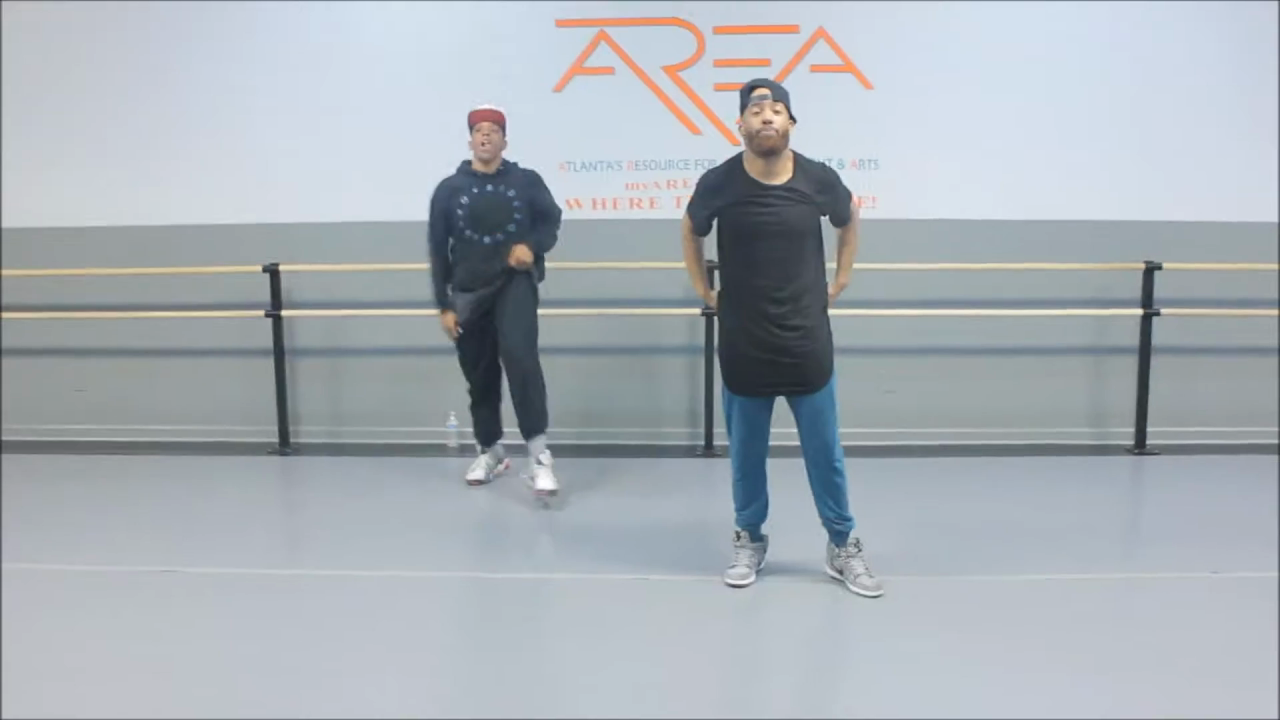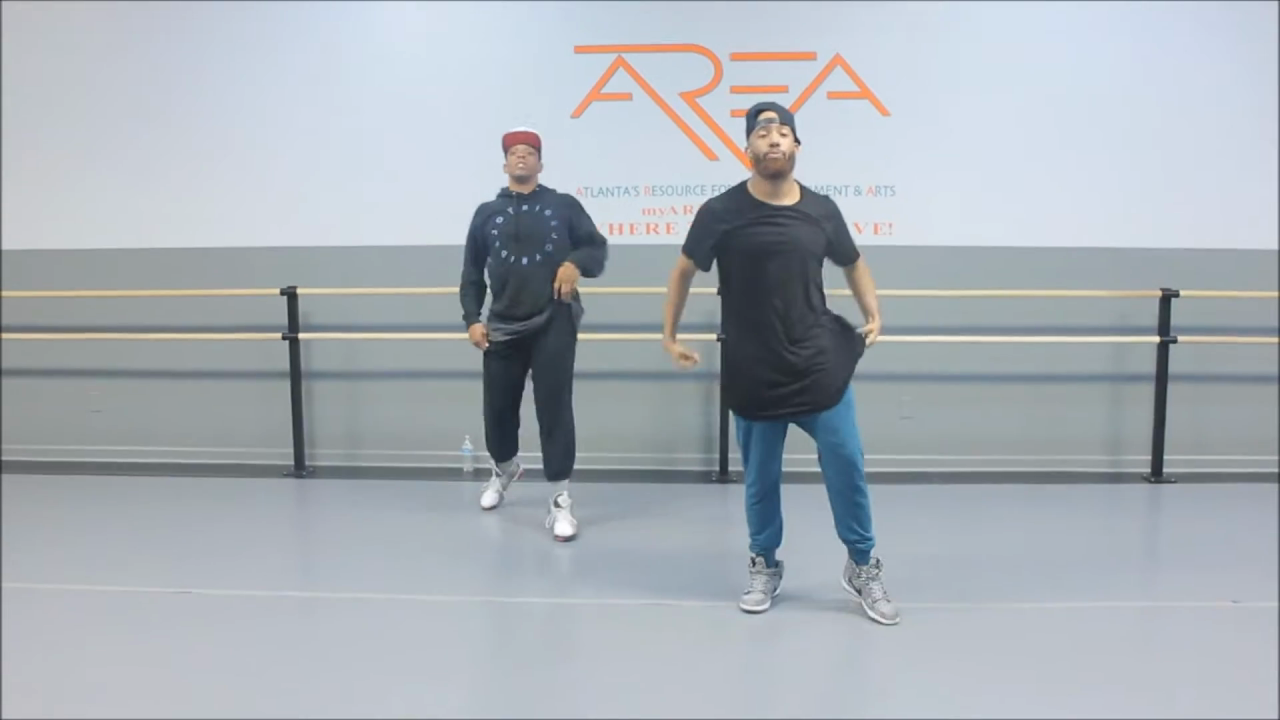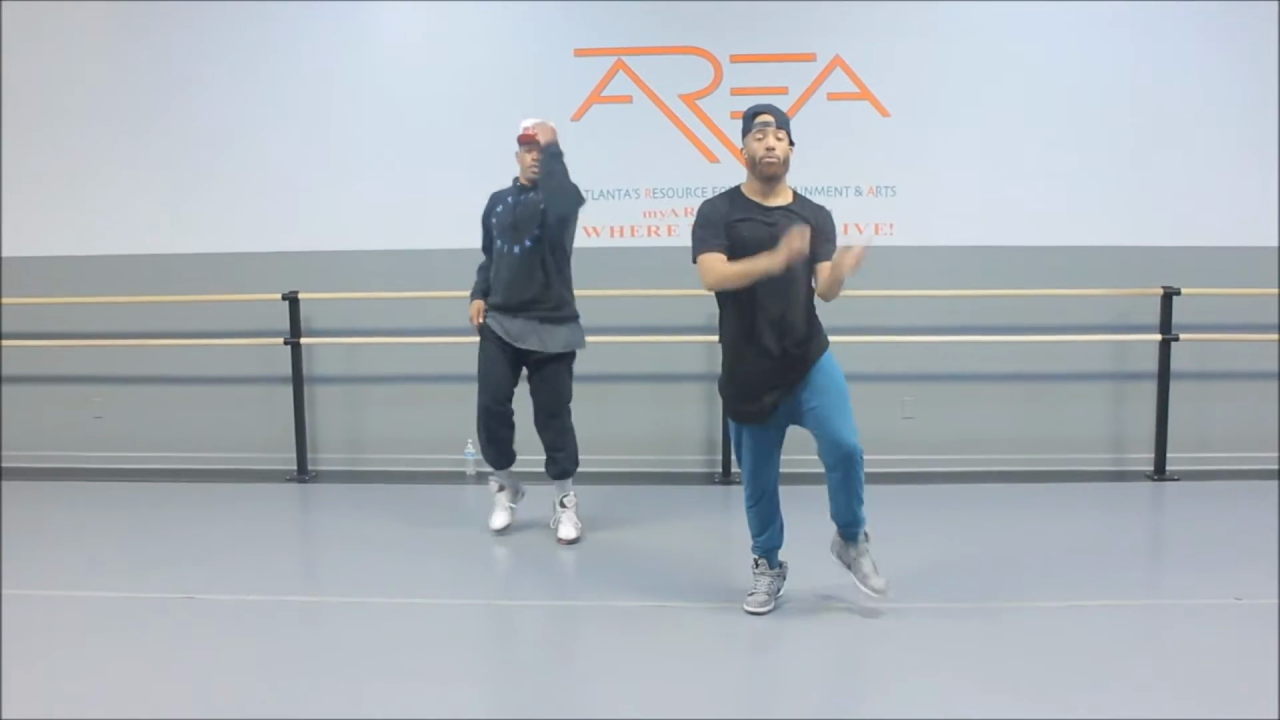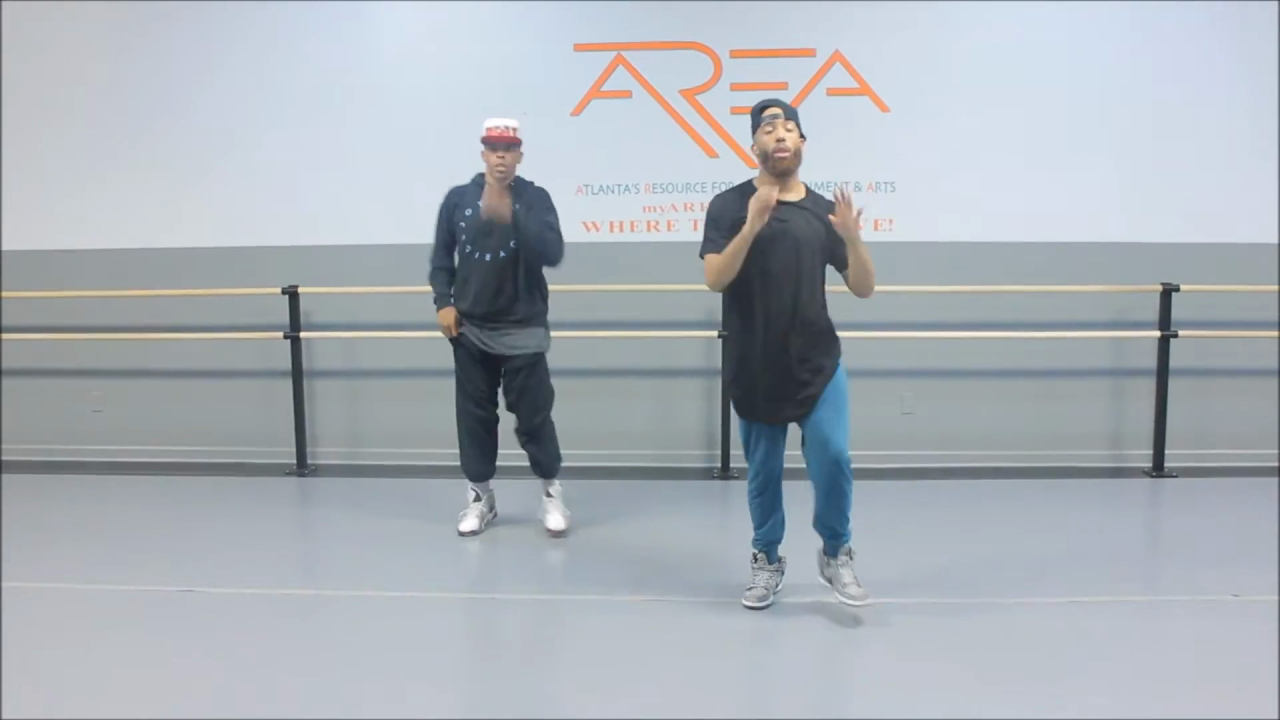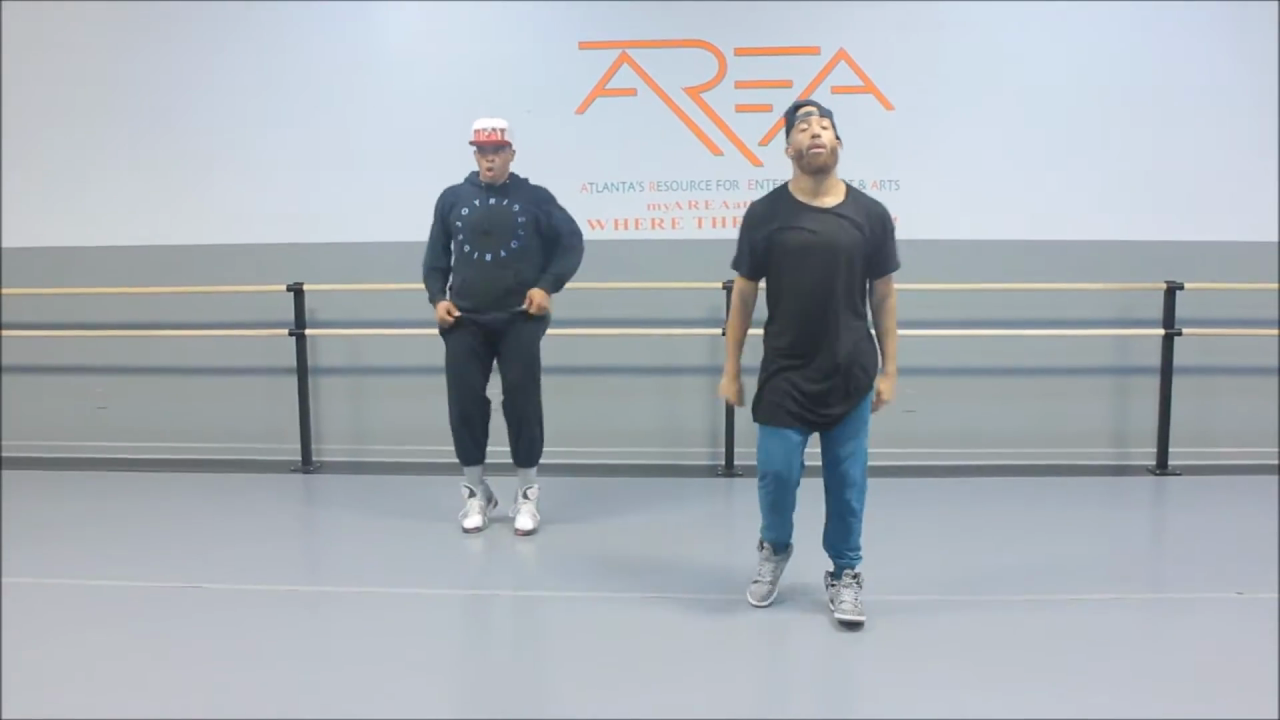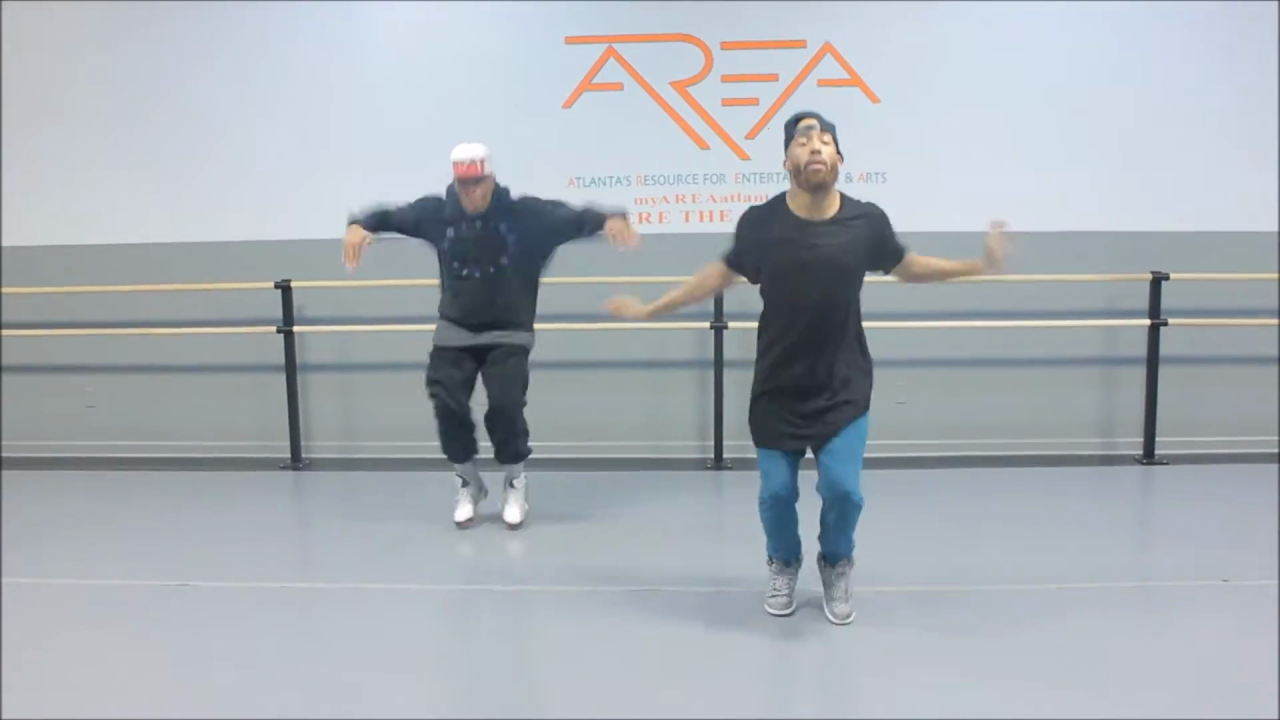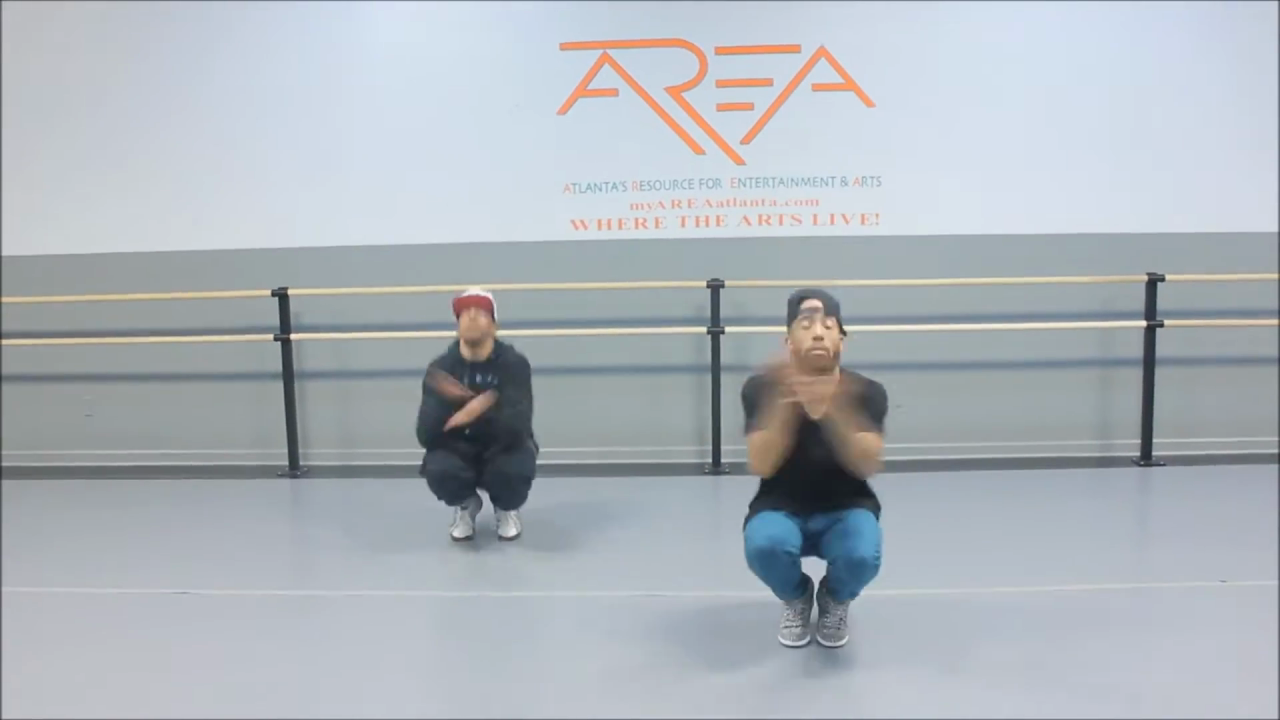
dt=0.4s
person 1, frame 1
left shoulder: (819, 179)
right shoulder: (718, 182)
left elbow: (849, 218)
right elbow: (691, 229)
left wrist: (842, 277)
right wrist: (702, 287)
left hip: (806, 341)
right hip: (744, 345)
left knee: (824, 449)
right knee: (747, 450)
left ankle: (843, 547)
right ankle: (749, 541)
person 1, frame 2
left shoulder: (823, 210)
right shoulder: (722, 213)
left elbow: (855, 264)
right elbow: (683, 273)
left wrist: (874, 315)
right wrist: (670, 336)
left hip: (821, 366)
right hip: (752, 374)
left knee: (846, 463)
right knee: (761, 476)
left ankle: (863, 567)
right ankle: (765, 567)
person 1, frame 3
left shoulder: (812, 214)
right shoulder: (718, 211)
left elbow: (827, 289)
right elbow: (713, 276)
left wrist: (842, 267)
right wrist: (775, 260)
left hip: (809, 357)
right hip: (748, 370)
left knee: (845, 449)
right knee: (758, 477)
left ankle: (851, 537)
right ankle: (768, 566)
person 1, frame 4
left shoulder: (825, 210)
right shoulder: (729, 205)
left elbow: (862, 287)
right elbow: (715, 279)
left wrist: (852, 235)
right wrist: (751, 224)
left hip: (818, 361)
right hip: (755, 366)
left knee: (832, 458)
right knee: (763, 471)
left ankle: (836, 554)
right ankle: (766, 561)
person 1, frame 5
left shoulder: (870, 213)
right shoulder: (764, 214)
left elbow: (882, 293)
right elbow: (744, 294)
left wrist: (888, 368)
right wrist: (731, 370)
left hip: (850, 374)
right hip: (785, 372)
left knee: (847, 479)
right knee: (775, 470)
left ankle: (845, 575)
right ankle: (774, 551)
person 1, frame 6
left shoulder: (867, 221)
right shoulder: (759, 222)
left elbow: (907, 267)
right elbow: (723, 274)
left wrist: (977, 266)
right wrist: (652, 308)
left hip: (843, 390)
right hip: (776, 392)
left knee: (843, 489)
right knee: (775, 490)
left ankle: (836, 566)
right ankle: (783, 563)
person 1, frame 7
left shoulder: (867, 395)
right shoulder: (762, 390)
left elbow: (867, 465)
right elbow: (763, 467)
left wrist: (835, 411)
right wrist: (785, 403)
left hip: (846, 507)
right hip: (781, 507)
left knee: (861, 556)
right knee: (764, 546)
left ankle: (834, 601)
right ankle: (796, 599)
person 2, frame 1
left shoulder: (527, 181)
right shoulder: (449, 189)
left elbow: (552, 221)
right elbow: (439, 251)
left wrist: (532, 246)
right wrist: (444, 305)
left hip: (514, 286)
right hip: (468, 295)
left knee: (521, 360)
right knee: (479, 376)
left ankle: (539, 456)
right ankle: (490, 453)
person 2, frame 2
left shoulder: (564, 206)
right shoulder: (487, 213)
left elbow: (597, 252)
right elbow: (471, 272)
left wrist: (577, 264)
right wrist: (471, 317)
left hip: (552, 323)
right hip: (503, 326)
left knee: (554, 408)
right knee: (498, 407)
left ankle: (559, 500)
right ankle: (503, 467)
person 2, frame 3
left shoulder: (562, 196)
right shoulder: (498, 201)
left elbow: (561, 204)
left wrist: (552, 148)
right wrist: (478, 295)
left hip: (550, 324)
right hip: (499, 322)
left knee: (552, 414)
right knee: (492, 406)
left ankle: (565, 501)
right ankle: (506, 486)
person 2, frame 4
left shoulder: (535, 198)
right shoulder: (458, 199)
left elbow: (551, 252)
right elbow: (442, 258)
left wrist: (508, 215)
right wrist: (443, 302)
left hip: (523, 330)
right hip: (471, 330)
left knee: (533, 414)
right knee: (474, 415)
left ankle: (551, 493)
right ankle: (480, 497)
person 2, frame 5
left shoulder: (535, 198)
right shoulder: (452, 198)
left elbow: (571, 243)
right elbow: (436, 254)
left wrist: (547, 286)
right wrist: (437, 296)
left hip: (519, 317)
right hip: (466, 319)
left knee: (523, 400)
right knee: (465, 402)
left ankle: (527, 494)
right ankle: (477, 493)
person 2, frame 6
left shoulder: (524, 214)
right shoulder: (436, 211)
left elbow: (573, 217)
right elbow: (388, 217)
left wrist: (611, 219)
right wrist: (359, 225)
left hip: (509, 335)
right hip: (455, 332)
left knee: (506, 408)
right knee: (448, 406)
left ankle: (514, 485)
right ankle: (469, 484)
person 2, frame 7
left shoulder: (514, 365)
right shoulder: (440, 369)
left elbow: (518, 427)
right elbow: (427, 436)
left wrist: (487, 408)
right wrist: (453, 408)
left hip: (506, 447)
right hip: (455, 448)
left knee: (513, 473)
right knee: (441, 472)
left ankle: (507, 509)
right ankle: (466, 506)
